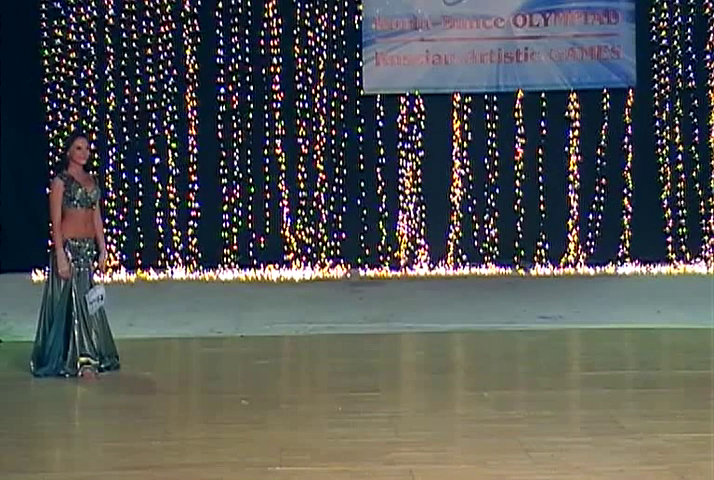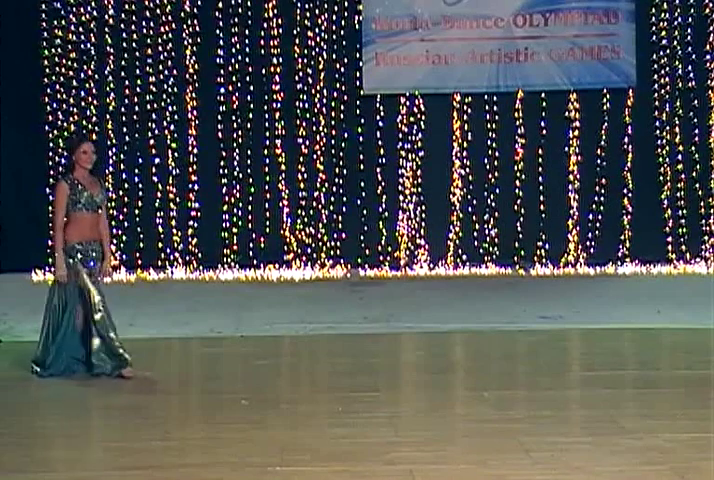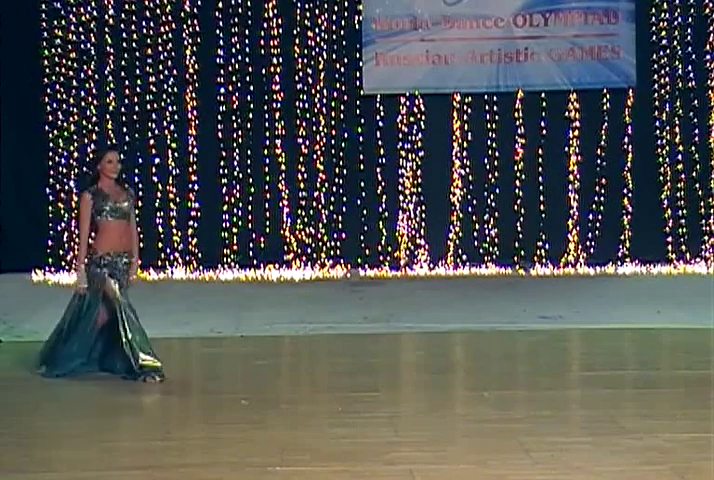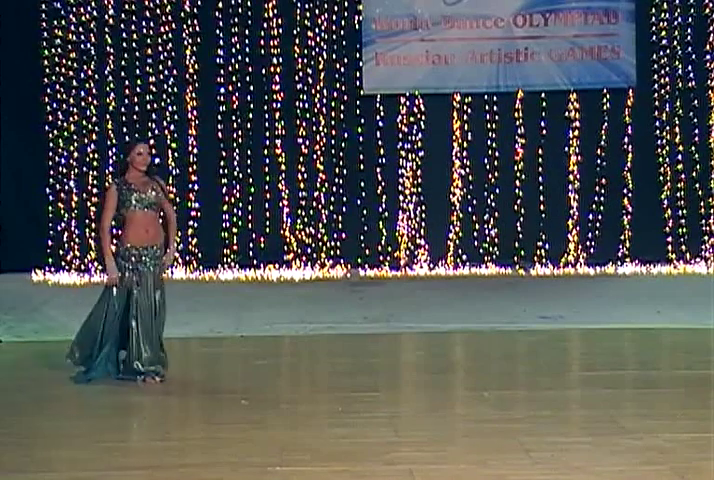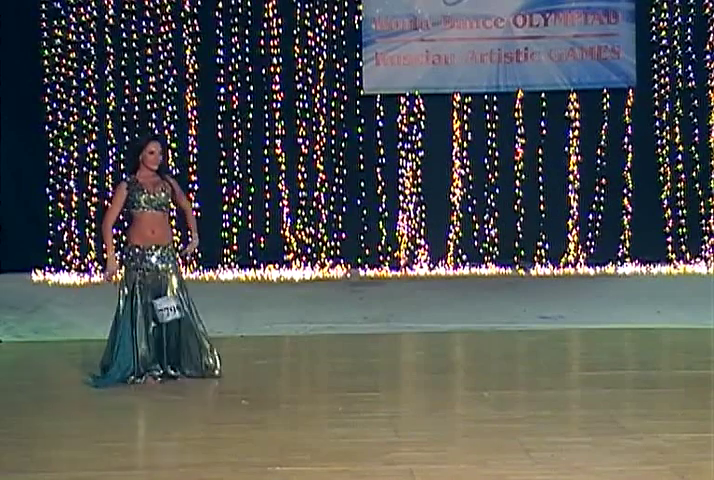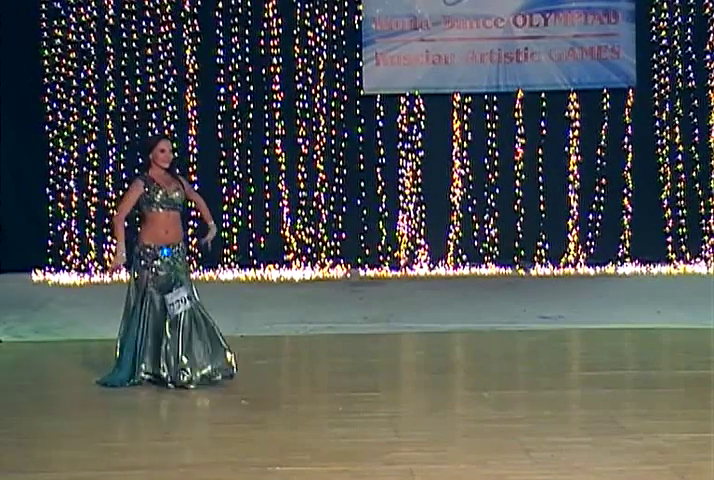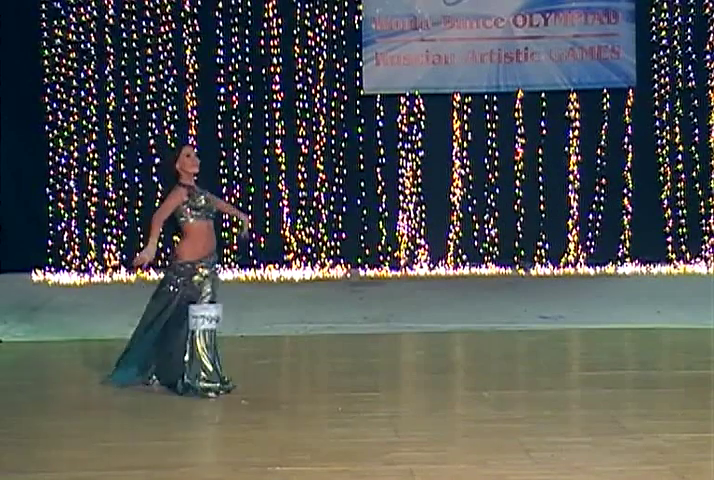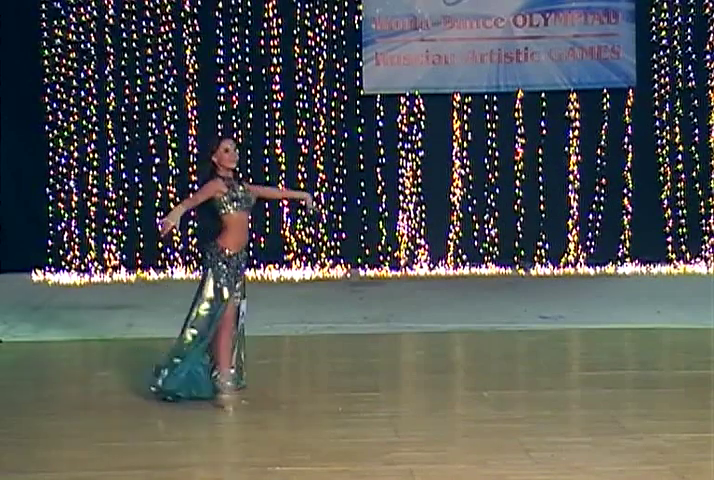
dt=0.4s
person 1, frame 1
left shoulder: (91, 179)
right shoulder: (60, 181)
right elbow: (56, 221)
left wrist: (102, 249)
right wrist: (60, 255)
left hip: (88, 246)
right hip: (69, 246)
left knee: (85, 301)
right knee: (72, 302)
left ankle: (85, 356)
right ankle: (79, 360)
person 1, frame 2
left shoulder: (97, 183)
right shoulder: (66, 184)
right elbow: (58, 224)
left wrist: (107, 254)
right wrist: (59, 259)
left hip: (93, 249)
right hip: (74, 250)
left knee: (82, 306)
right knee: (95, 303)
left ankle: (74, 357)
right ankle: (113, 360)
person 1, frame 3
left shoulder: (127, 192)
right shoulder: (90, 195)
right elbow: (83, 235)
left wrist: (134, 261)
right wrist: (80, 270)
left hip: (123, 259)
right hip: (102, 260)
left knee: (104, 313)
right knee: (123, 312)
left ankle: (71, 359)
right ankle: (143, 366)
person 1, frame 4
left shoulder: (156, 183)
right shoulder: (117, 187)
left elbow: (170, 214)
right elbow: (105, 226)
left wrist: (172, 246)
right wrist: (109, 261)
left hip: (156, 252)
right hip: (130, 253)
left knee: (153, 308)
right knee: (139, 309)
left ankle: (126, 358)
right ankle: (145, 366)
person 1, frame 5
left shoulder: (168, 182)
right shoulder: (127, 186)
left elbow: (186, 207)
right elbow: (108, 222)
left wrist: (194, 237)
right wrist: (111, 256)
left hip: (166, 253)
right hip: (138, 253)
left knee: (175, 306)
right knee: (140, 310)
left ankle: (178, 362)
right ankle: (143, 367)
person 1, frame 6
left shoulder: (178, 180)
right shoulder: (142, 183)
left elbow: (197, 199)
right elbow: (119, 216)
left wrist: (211, 224)
right wrist: (120, 249)
left hip: (176, 252)
right hip: (149, 252)
left knee: (182, 308)
right knee: (147, 311)
left ankle: (183, 367)
right ankle: (144, 367)
person 1, frame 7
left shoulder: (199, 191)
right shoulder: (180, 191)
left elbow: (218, 203)
right elbow: (159, 216)
left wrist: (241, 216)
right wrist: (151, 246)
left hip: (207, 264)
right hip: (185, 264)
right knee: (164, 318)
left ankle: (201, 377)
right ankle: (143, 369)
person 1, frame 8
left shoulder: (238, 184)
right shoulder: (217, 183)
left elbow: (268, 191)
right elbow: (195, 198)
left wrist: (300, 194)
right wrist: (177, 211)
left hip: (235, 257)
right hip: (224, 256)
left knee: (231, 318)
right knee: (223, 318)
left ankle: (223, 378)
right ankle: (223, 382)
